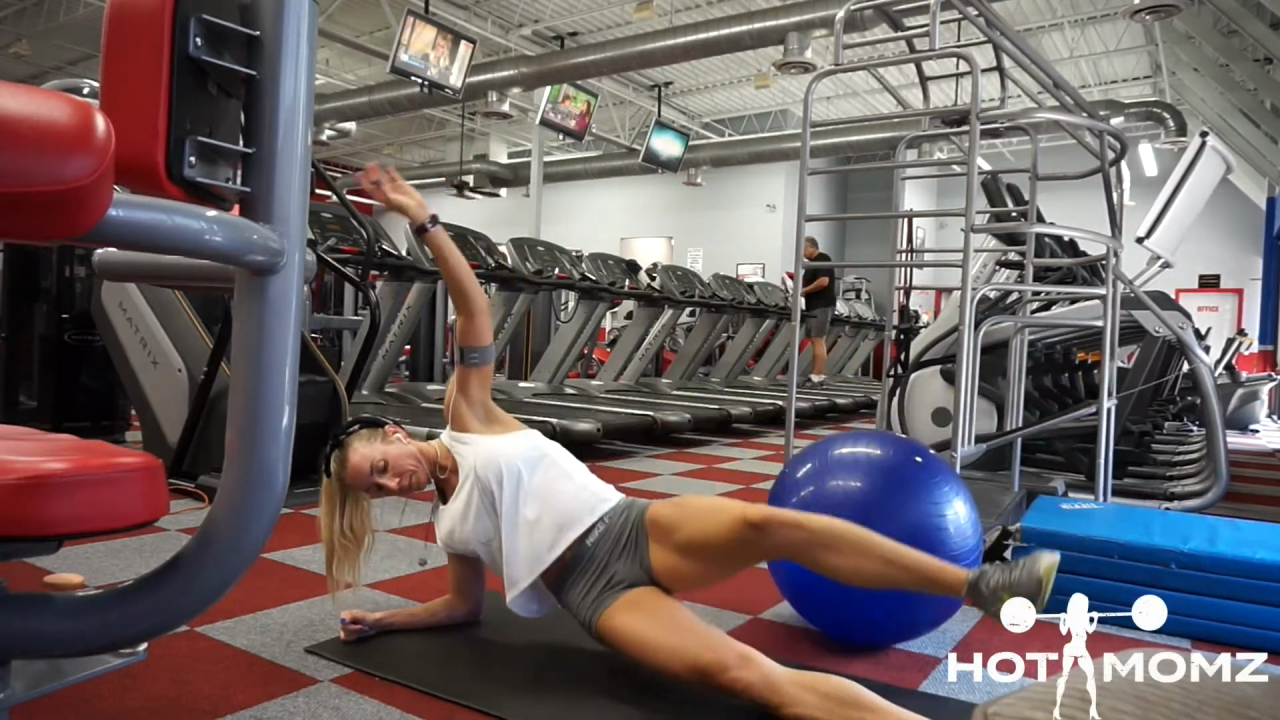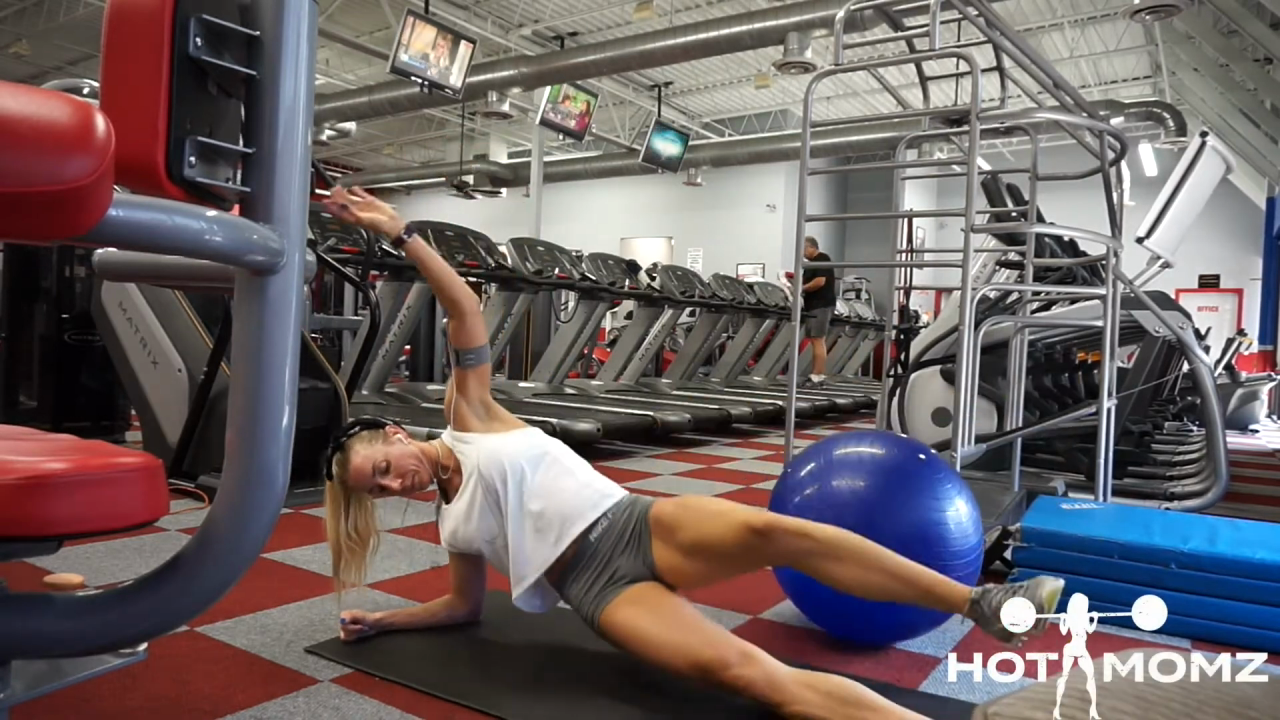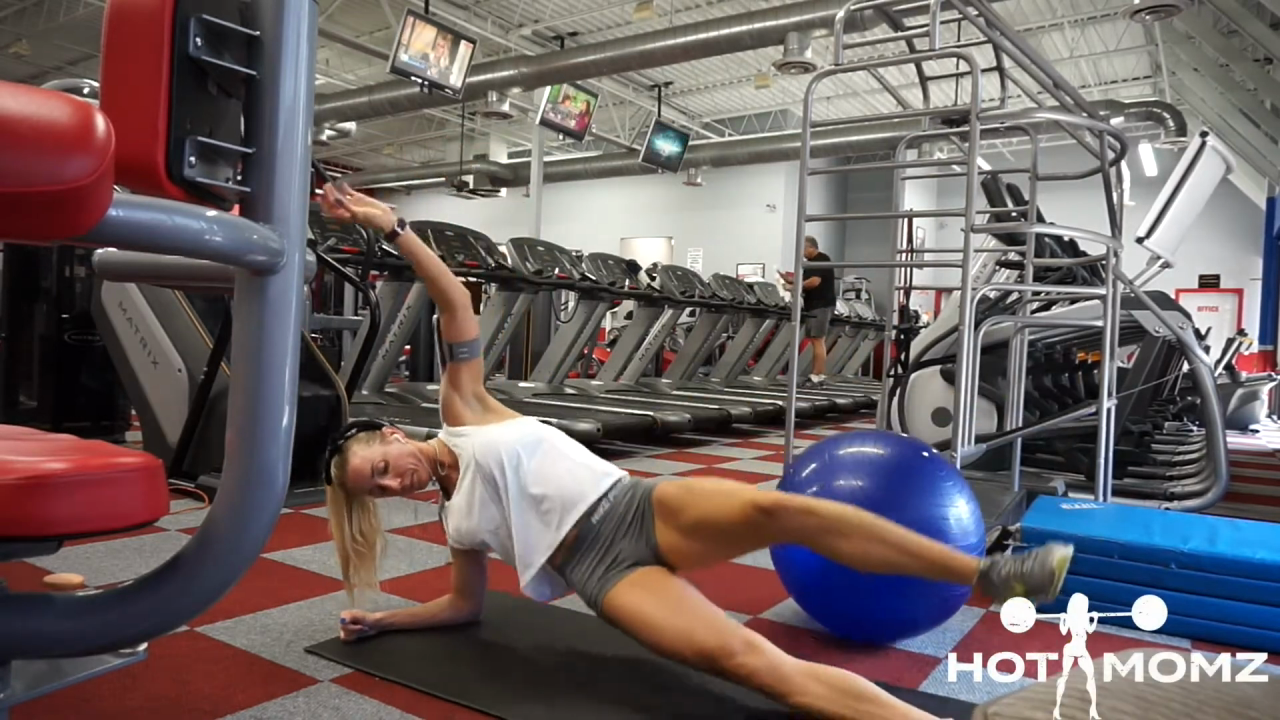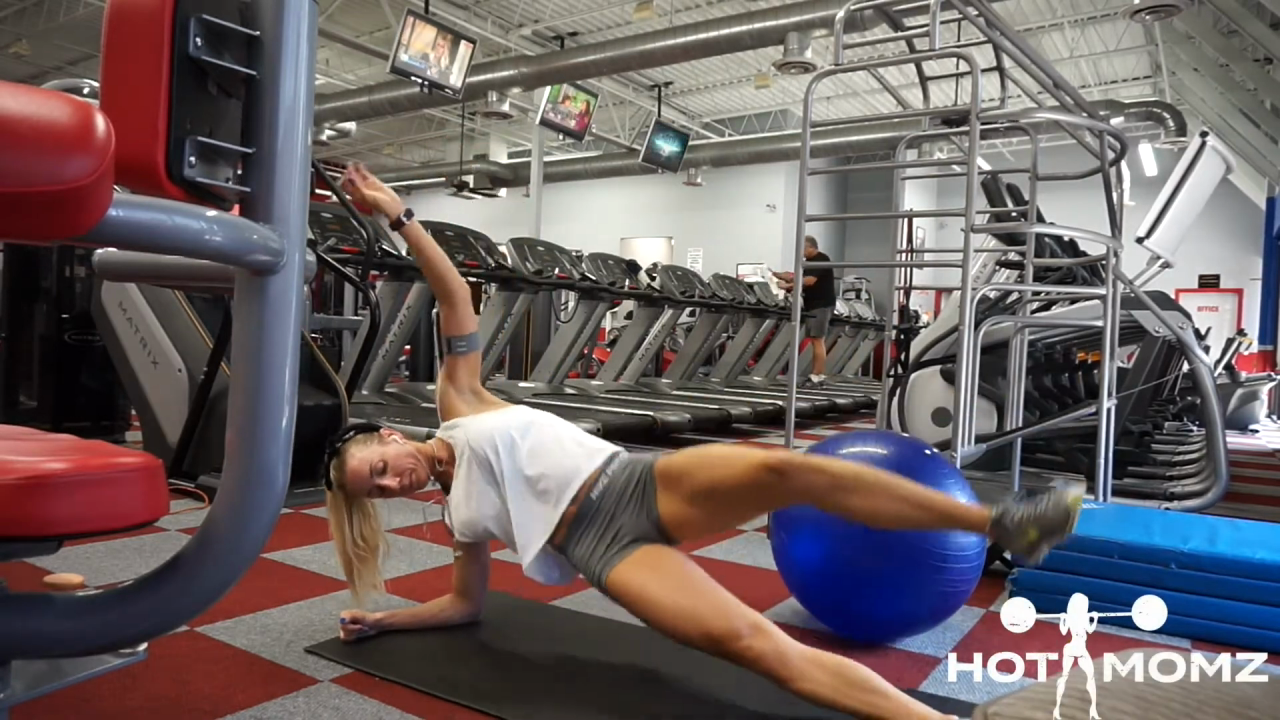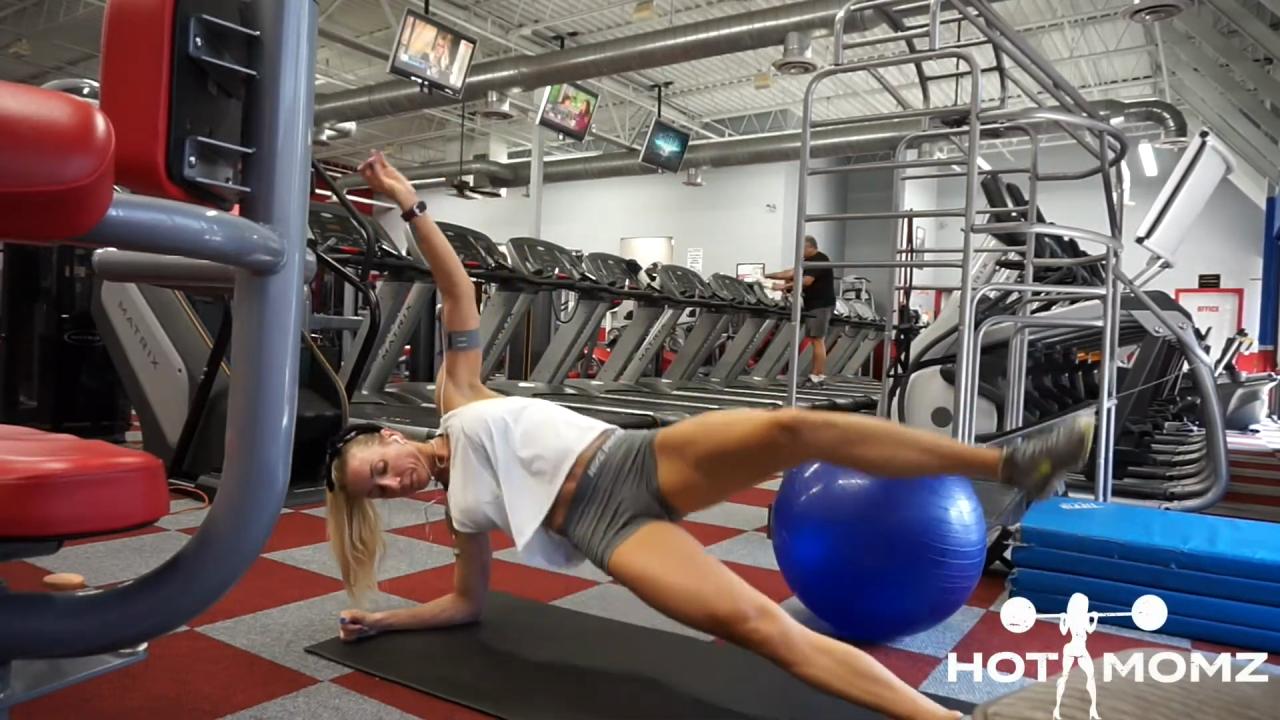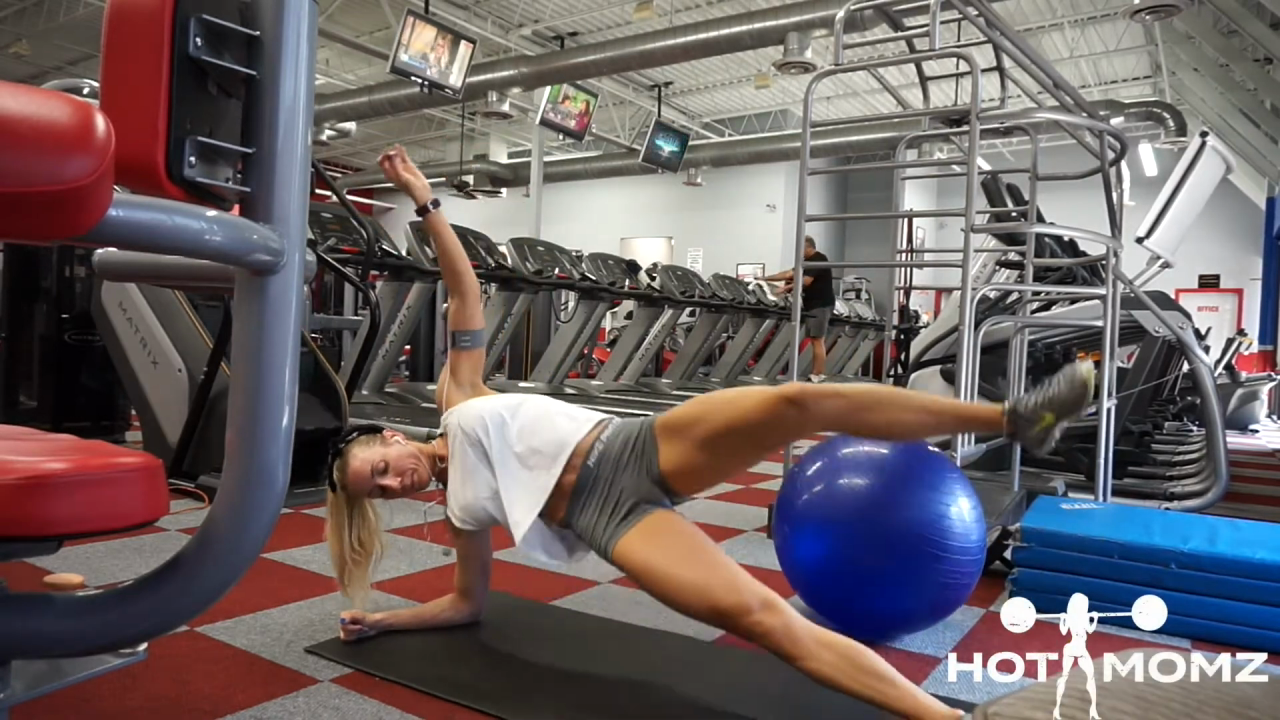
dt=0.1s
person 1, frame 1
left shoulder: (467, 413)
right shoulder: (449, 526)
left elbow: (475, 306)
right elbow: (464, 607)
left wrist: (424, 221)
right wrist: (380, 622)
left hip: (637, 528)
right hip: (601, 589)
left knee: (768, 523)
left ankle: (978, 585)
person 1, frame 2
left shoulder: (468, 414)
right shoulder: (452, 523)
left elbow: (466, 311)
right elbow: (464, 605)
left wrist: (399, 232)
right wrist: (380, 622)
left hip: (636, 525)
right hip: (601, 585)
left knee: (771, 530)
left ankle: (978, 600)
person 1, frame 3
left shoulder: (459, 406)
right shoulder: (454, 519)
left elbow: (457, 304)
right elbow: (465, 604)
left wrist: (390, 226)
right wrist: (378, 621)
left hip: (641, 507)
right hip: (606, 567)
left knee: (783, 510)
left ankle: (988, 574)
person 1, frame 4
left shoulder: (456, 402)
right shoulder: (458, 513)
left elbow: (455, 297)
right elbow: (467, 604)
left wrist: (397, 215)
right wrist: (378, 621)
left hip: (641, 484)
right hip: (609, 547)
left knee: (788, 469)
right knee: (756, 643)
left ankle: (1000, 521)
person 1, frame 5
left shoulder: (454, 397)
right shoulder: (457, 506)
left elbow: (459, 291)
right elbow: (467, 604)
left wrist: (410, 205)
right wrist: (378, 619)
left hip: (640, 460)
right hip: (609, 523)
left knee: (795, 428)
right knee: (759, 624)
left ankle: (1009, 463)
person 1, frame 6
left shoulder: (456, 395)
right shoulder: (458, 503)
left elbow: (465, 289)
right elbow: (467, 603)
left wrist: (425, 201)
right wrist: (378, 620)
left hip: (639, 448)
right hip: (611, 514)
left knee: (796, 402)
right knee: (763, 616)
left ankle: (1011, 417)
